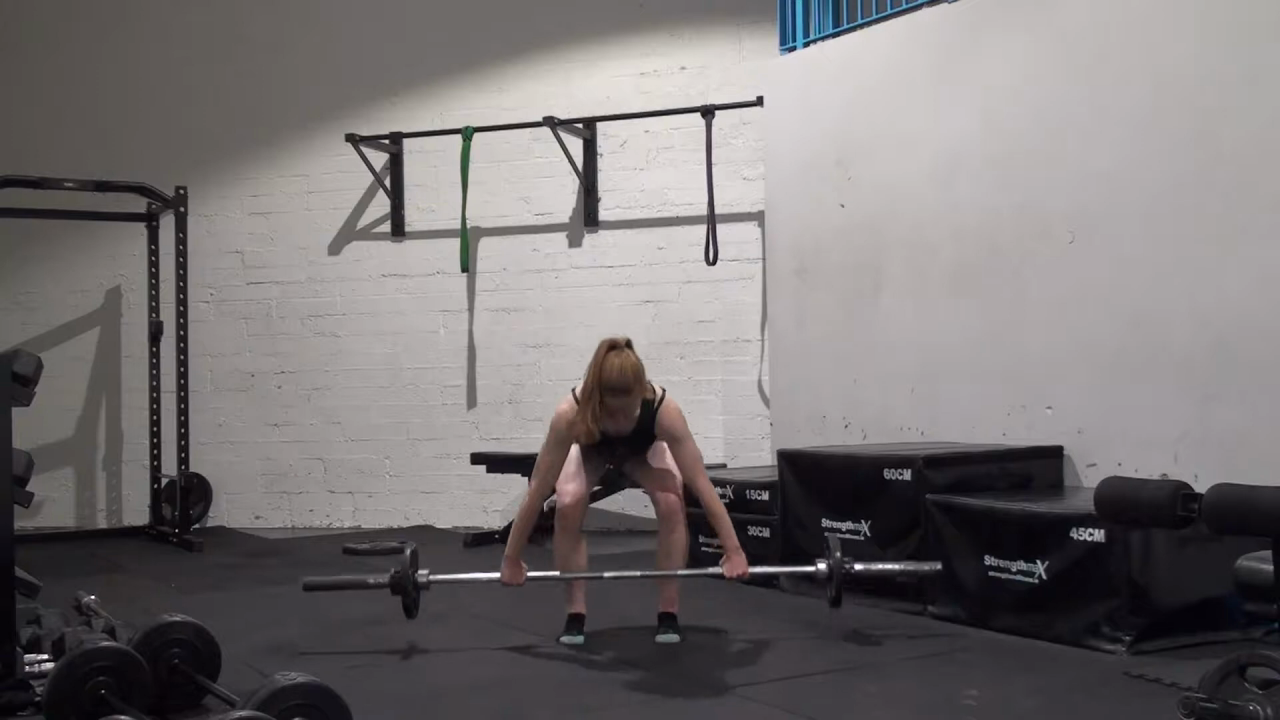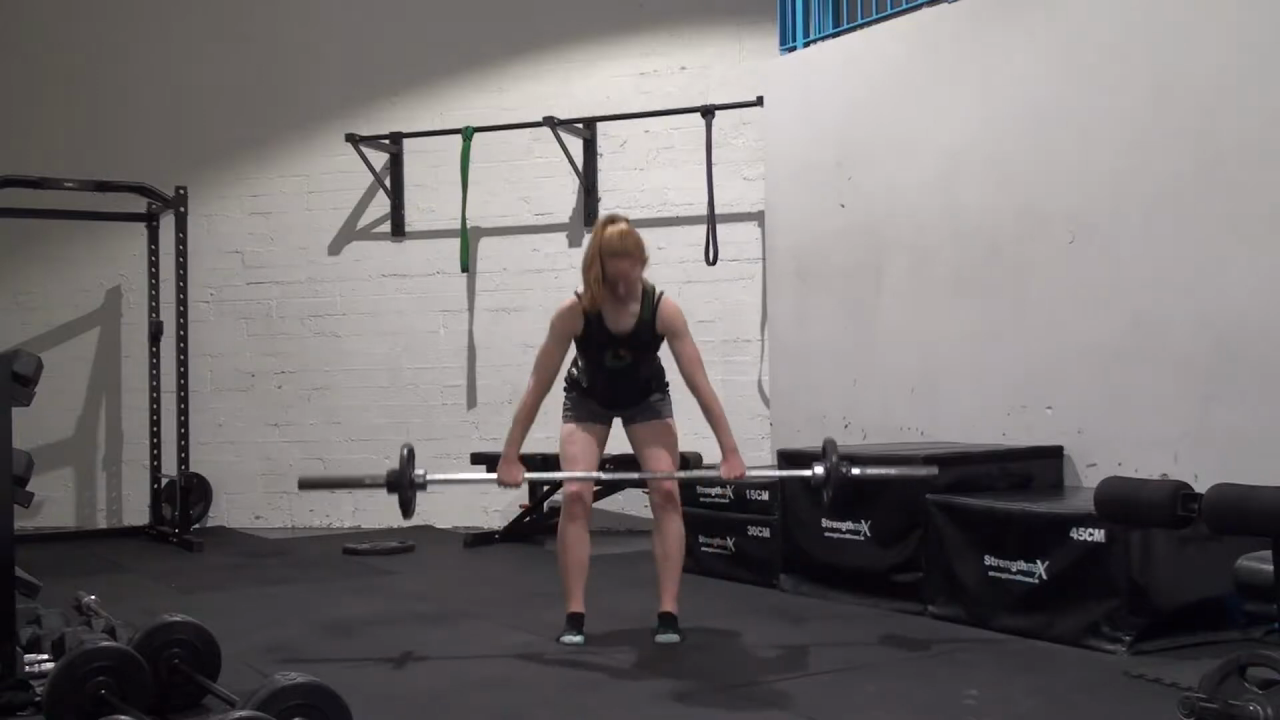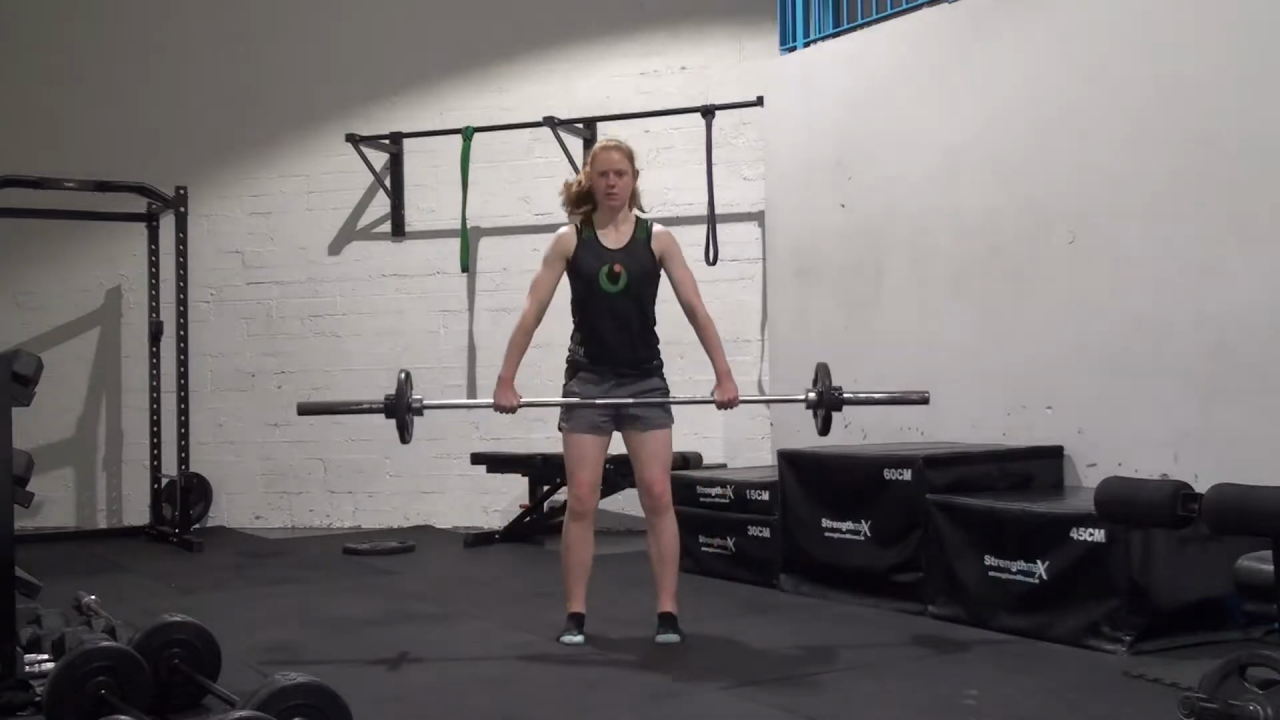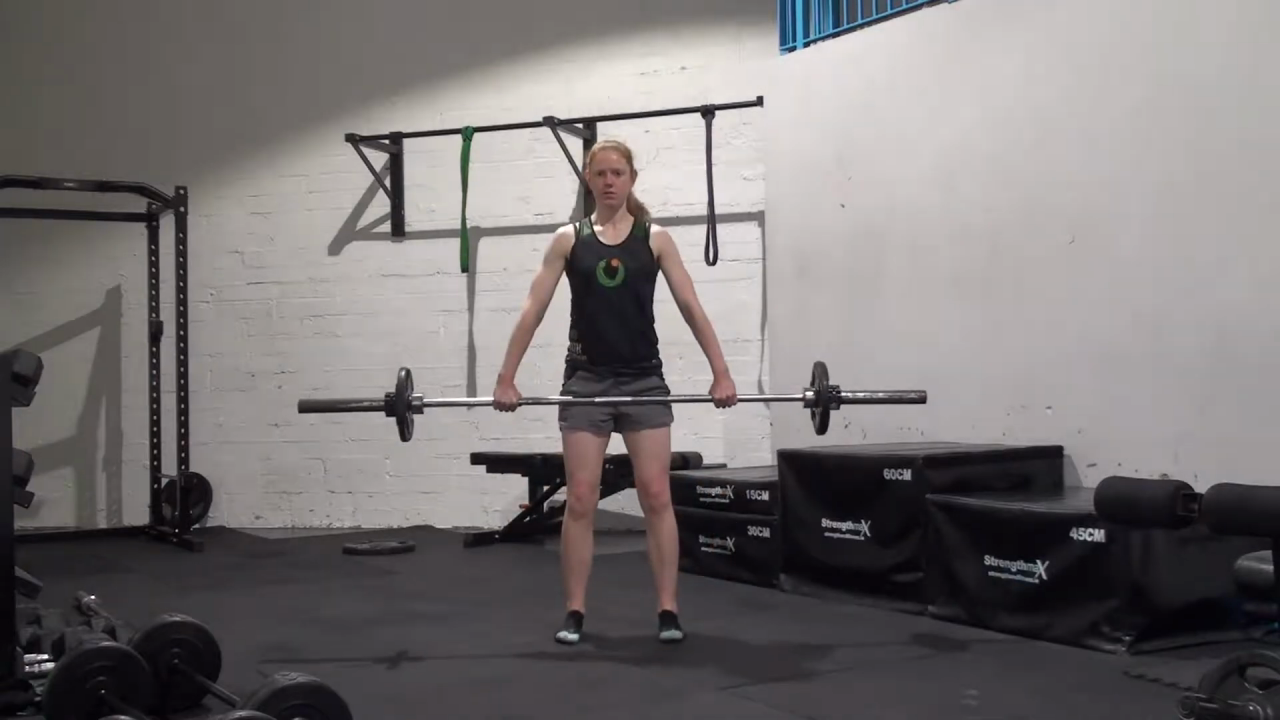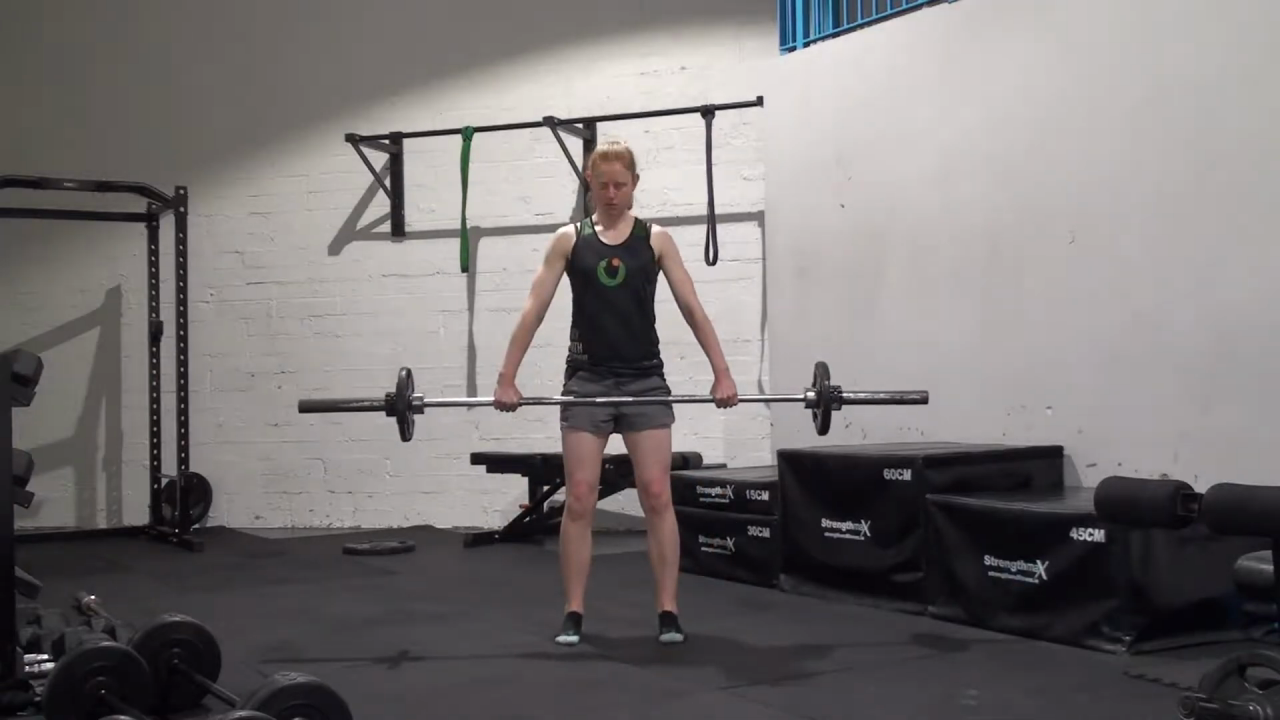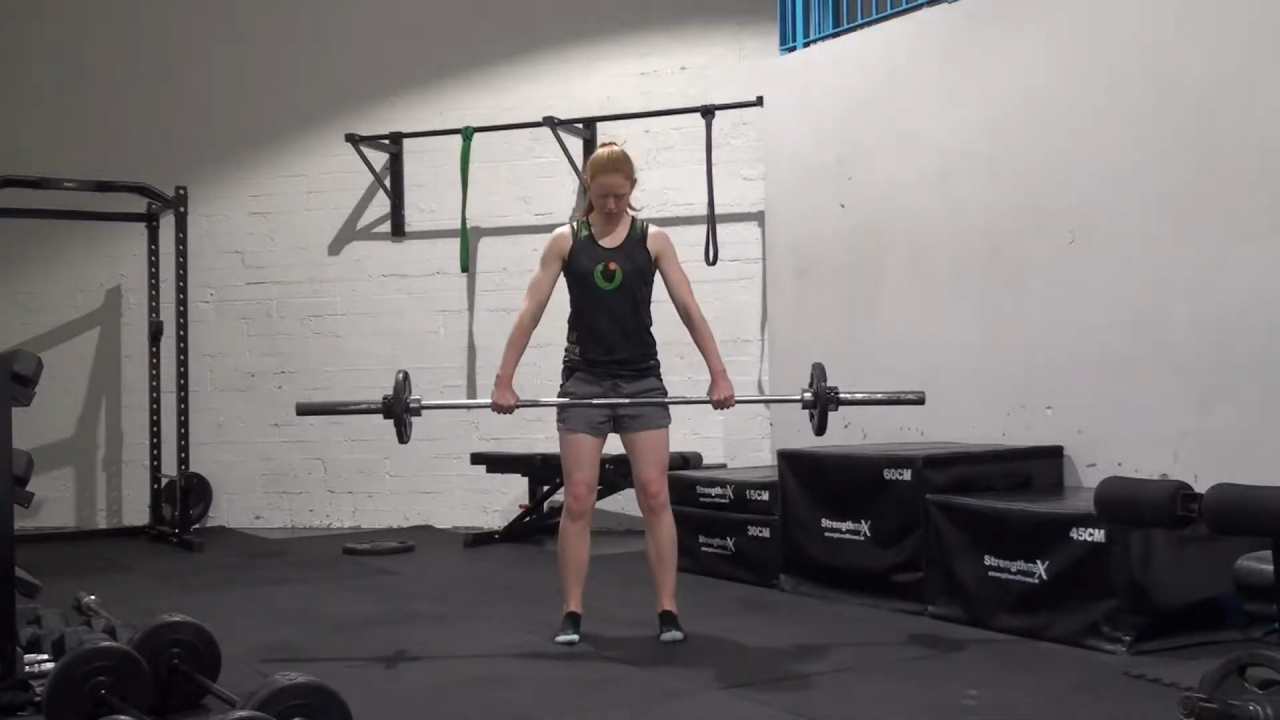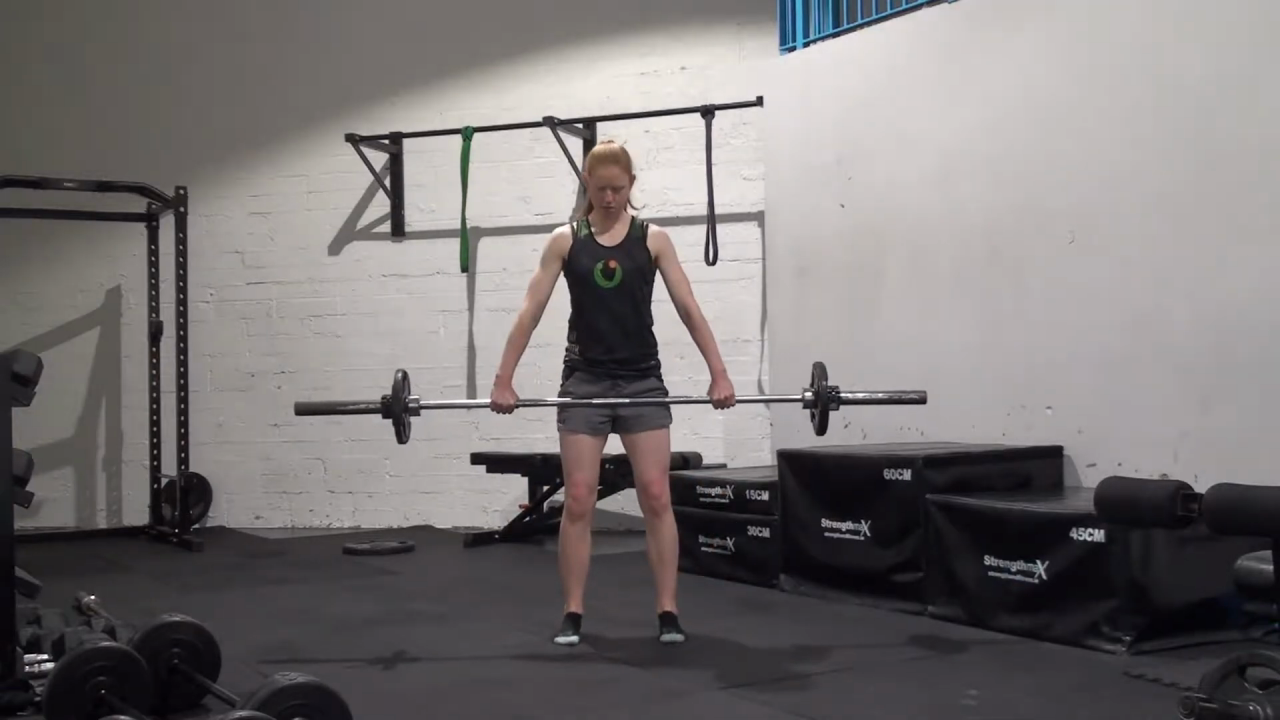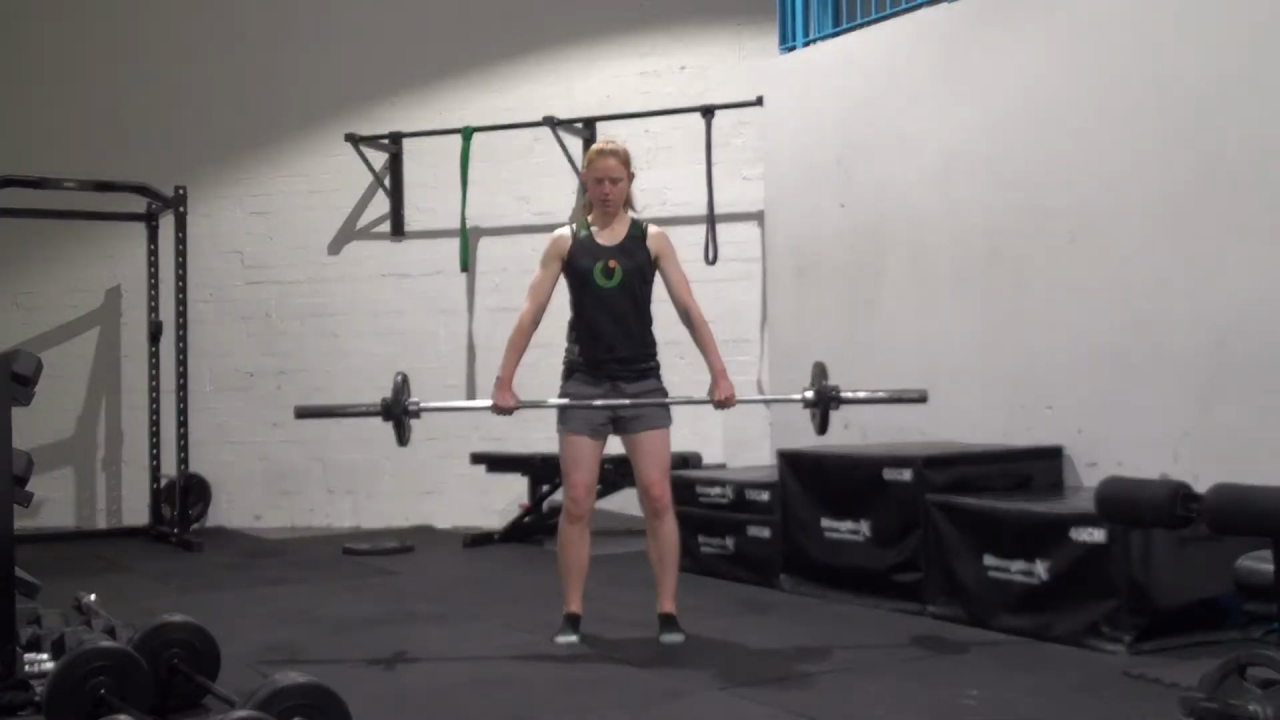
dt=0.4s
person 1, frame 1
left shoulder: (664, 410)
right shoulder: (571, 414)
left elbow: (700, 484)
right elbow: (538, 490)
left wrist: (733, 550)
right wrist: (512, 558)
left hip: (646, 444)
right hip: (590, 446)
left knee: (671, 504)
right knee: (568, 506)
left ankle: (668, 614)
right ankle: (575, 614)
person 1, frame 2
left shoulder: (664, 310)
right shoulder: (573, 312)
left elbow: (699, 384)
right elbow: (538, 386)
left wrist: (730, 453)
right wrist: (511, 456)
left hip: (646, 398)
right hip: (588, 398)
left knee: (667, 493)
right knee: (575, 498)
left ankle: (668, 614)
right ankle: (574, 615)
person 1, frame 3
left shoulder: (658, 238)
right shoulder: (569, 239)
left elbow: (695, 308)
right elbow: (532, 311)
left wrist: (724, 375)
right wrist: (506, 379)
left hip: (645, 380)
right hip: (587, 380)
left knee: (658, 497)
right knee: (581, 500)
left ankle: (668, 612)
right ankle: (575, 615)
person 1, frame 4
left shoulder: (655, 238)
right shoulder: (568, 239)
left elbow: (691, 308)
right elbow: (533, 310)
left wrist: (721, 373)
right wrist: (506, 377)
left hip: (643, 379)
right hip: (586, 379)
left knee: (656, 496)
right knee: (580, 499)
left ankle: (668, 610)
right ankle: (574, 612)
person 1, frame 5
left shoulder: (656, 239)
right shoulder: (569, 239)
left elbow: (692, 308)
right elbow: (533, 310)
left wrist: (722, 372)
right wrist: (507, 377)
left hip: (644, 378)
right hip: (586, 379)
left knee: (657, 496)
right knee: (579, 499)
left ankle: (668, 611)
right ankle: (573, 613)
person 1, frame 6
left shoulder: (653, 240)
right shoulder: (565, 240)
left elbow: (689, 309)
right elbow: (530, 312)
left wrist: (719, 374)
right wrist: (504, 379)
left hip: (641, 380)
right hip: (583, 380)
left knee: (655, 496)
right knee: (577, 499)
left ankle: (668, 610)
right ankle: (572, 613)
person 1, frame 7
left shoulder: (653, 238)
right shoulder: (565, 239)
left elbow: (688, 308)
right elbow: (530, 311)
left wrist: (719, 373)
right wrist: (503, 378)
left hip: (642, 379)
right hip: (584, 380)
left knee: (657, 497)
right knee: (578, 500)
left ankle: (668, 612)
right ankle: (572, 614)
person 1, frame 8
left shoulder: (652, 239)
right shoulder: (565, 241)
left elbow: (688, 309)
right elbow: (531, 313)
left wrist: (719, 374)
right wrist: (504, 380)
left hip: (641, 381)
right hip: (583, 382)
left knee: (657, 498)
right knee: (576, 502)
left ankle: (667, 612)
right ankle: (572, 614)
